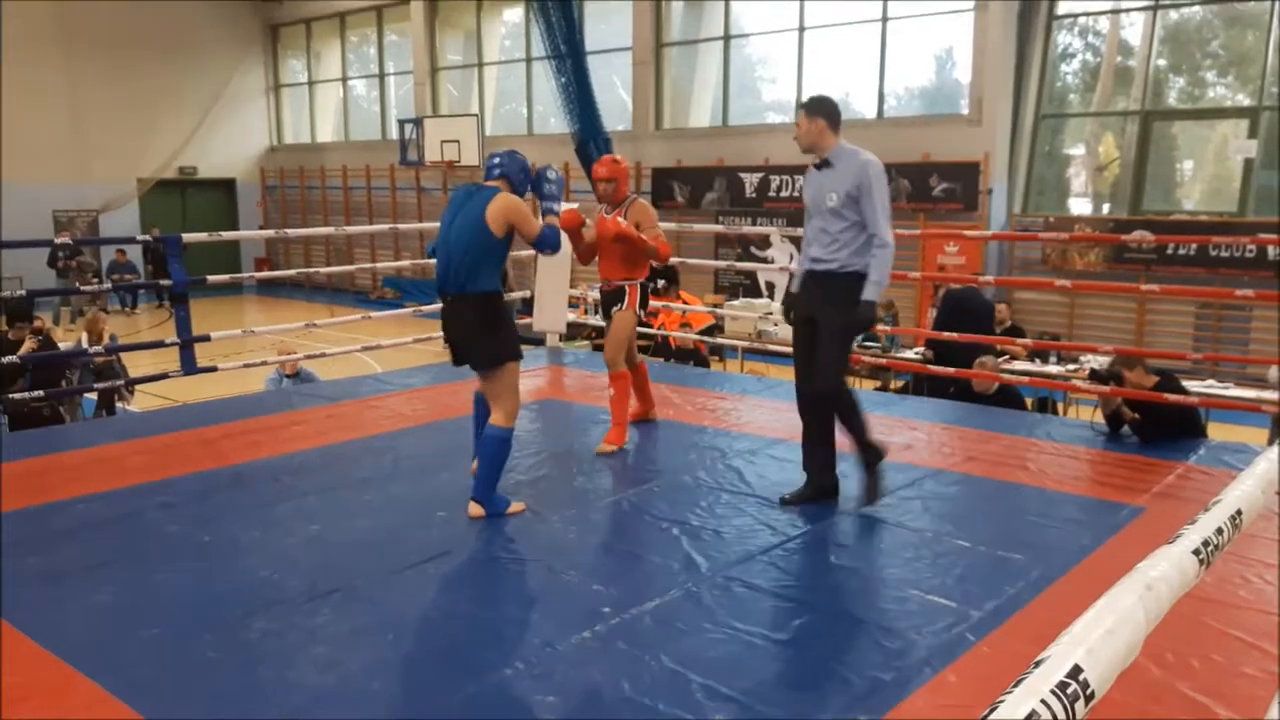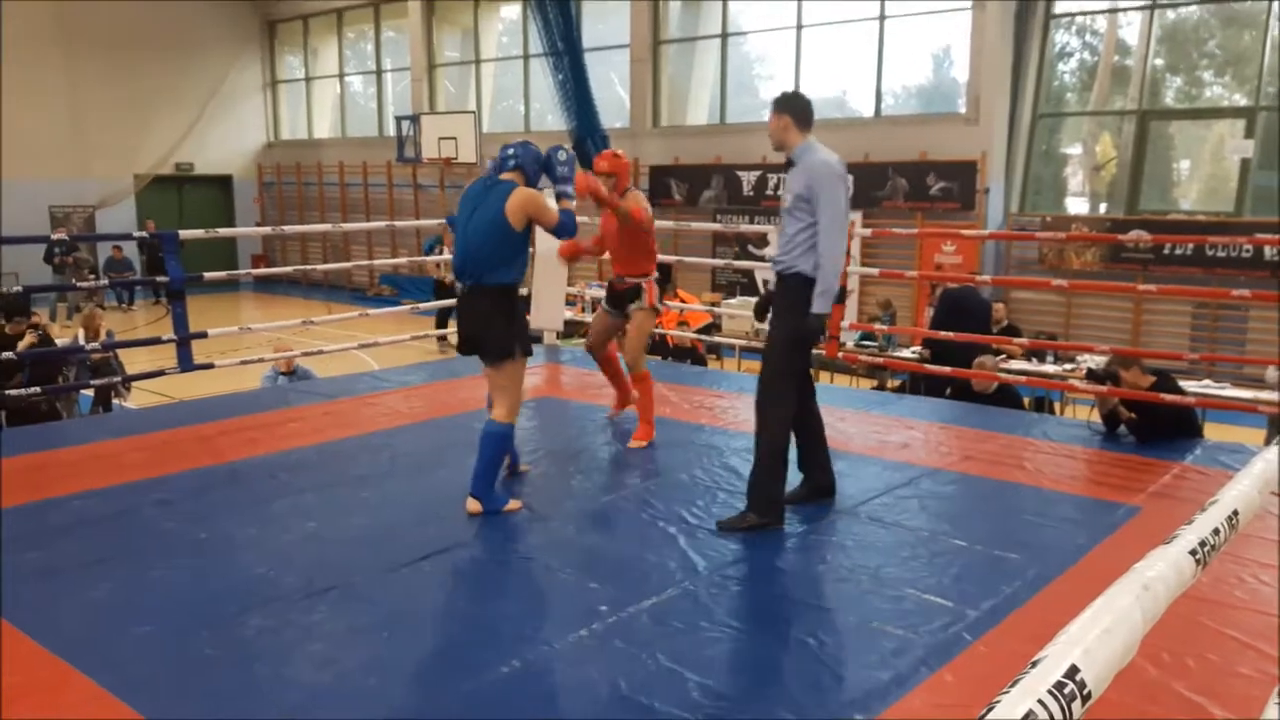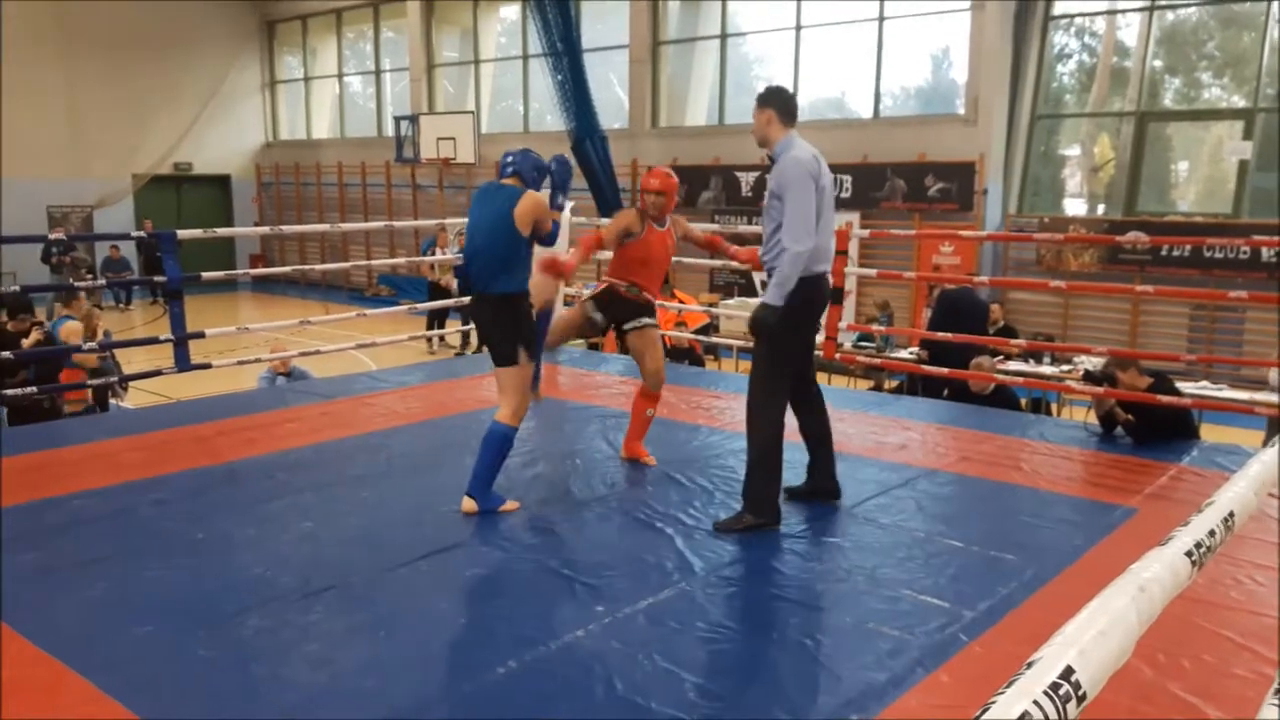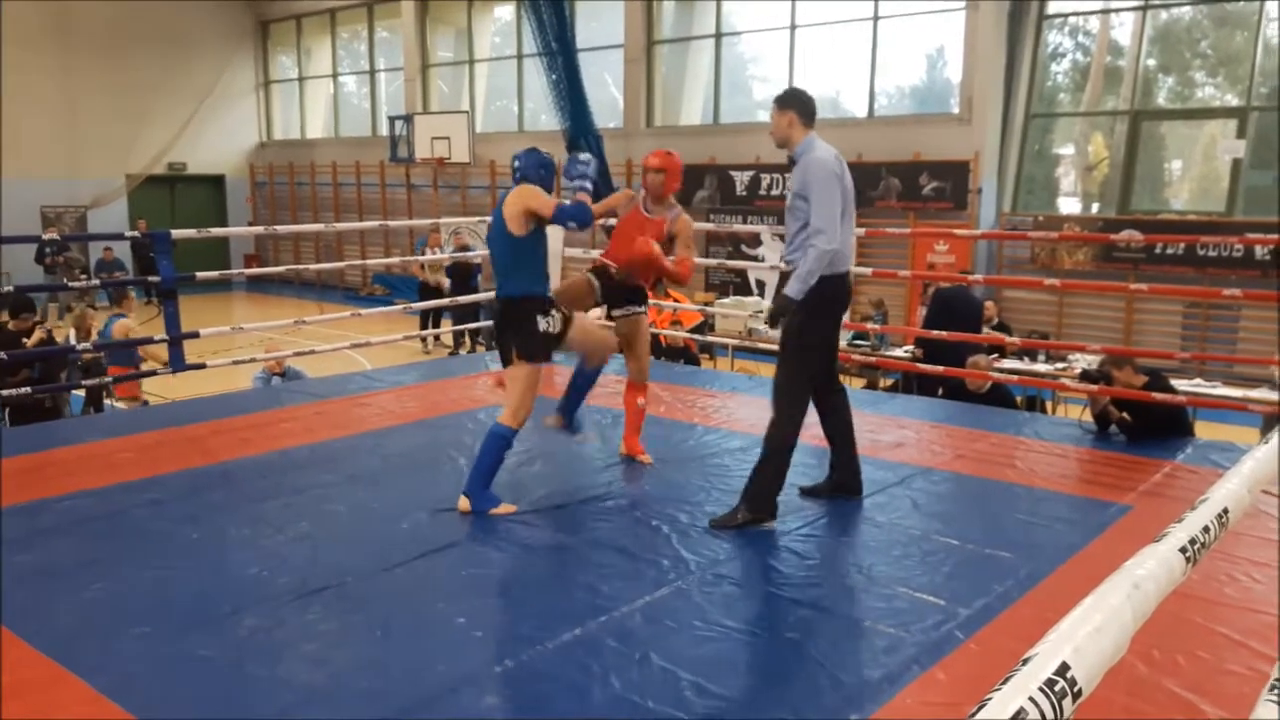
dt=0.3s
person 1, frame 1
left shoulder: (864, 166)
right shoulder: (814, 174)
left elbow: (882, 238)
left wrist: (871, 297)
right wrist: (796, 287)
left hip: (846, 287)
right hip: (813, 286)
left knee: (828, 382)
right knee: (807, 386)
left ankle: (869, 455)
right ankle: (821, 478)
person 1, frame 2
left shoulder: (823, 167)
right shoulder: (801, 168)
left elbow: (830, 242)
left wrist: (820, 308)
right wrist: (773, 289)
left hip: (805, 291)
right hip: (792, 288)
left knee: (774, 392)
right knee: (796, 387)
left ankle: (765, 504)
right ankle: (818, 478)
person 1, frame 3
left shoulder: (795, 162)
right shoulder: (799, 159)
left elbow: (799, 242)
left wrist: (771, 301)
left hip: (795, 288)
right hip: (802, 286)
left knee: (766, 394)
right knee: (801, 384)
left ankle: (760, 506)
right ankle: (822, 479)
person 1, frame 4
left shoulder: (820, 162)
right shoulder: (812, 161)
left elbow: (827, 239)
left wrist: (791, 293)
left hip: (819, 288)
right hip: (820, 287)
left knee: (789, 392)
right knee: (823, 383)
left ankle: (758, 501)
right ankle: (845, 476)
person 2, frame 1
left shoulder: (460, 196)
right shoulder: (509, 203)
left elbow: (443, 246)
right elbow: (549, 244)
right wrist: (550, 200)
left hip: (454, 309)
right hip: (484, 310)
left knee: (490, 387)
right knee: (506, 409)
left ankle: (483, 456)
right ankle: (484, 498)
person 2, frame 2
left shoulder: (474, 189)
right shoulder: (525, 197)
right elbow: (566, 229)
right wrist: (564, 183)
left hip: (468, 302)
right hip: (500, 305)
left knee: (500, 392)
right knee: (506, 405)
left ankle: (504, 456)
right ankle: (481, 494)
person 2, frame 3
left shoulder: (483, 194)
right shoulder: (531, 200)
right elbow: (548, 237)
right wrist: (560, 192)
left hip: (484, 303)
right hip: (508, 308)
right knee: (513, 406)
right ankle: (478, 494)
person 2, frame 4
left shoulder: (511, 203)
right shoulder: (521, 197)
right elbow: (577, 217)
right wrist: (582, 180)
left hip: (539, 308)
right hip: (521, 315)
left knee: (603, 343)
right knee: (516, 411)
left ankle: (567, 412)
right ankle: (474, 494)
person 3, frame 1
left shoulder: (639, 209)
right shoulder: (601, 213)
left elbow: (663, 254)
right elbow: (585, 258)
left wrist: (631, 236)
right wrist: (573, 232)
left hip: (630, 291)
right hip: (608, 291)
left knee: (613, 357)
right knee: (629, 356)
left ankle: (618, 431)
right ankle: (646, 408)
person 3, frame 2
left shoulder: (634, 198)
right shoulder: (604, 209)
left elbow: (641, 220)
right elbow: (598, 245)
left wrist: (604, 197)
right wrist: (577, 248)
left hip: (642, 289)
right hip: (619, 287)
left knee: (633, 359)
right knee: (595, 345)
left ankle: (645, 428)
right ankle: (625, 394)
person 3, frame 3
left shoulder: (676, 225)
right shoulder: (630, 218)
left elbow: (705, 240)
right elbow: (598, 240)
left wrist: (735, 252)
right wrist: (570, 261)
left hip: (642, 308)
right hip: (613, 294)
left knee: (655, 377)
right knee: (550, 338)
left ankle: (633, 445)
person 3, frame 4
left shoulder: (680, 224)
right shoulder: (628, 201)
left elbow: (683, 276)
left wrist: (658, 260)
left hip: (634, 293)
right hip: (605, 275)
left knee: (640, 367)
right knee: (560, 298)
left ankle: (632, 442)
